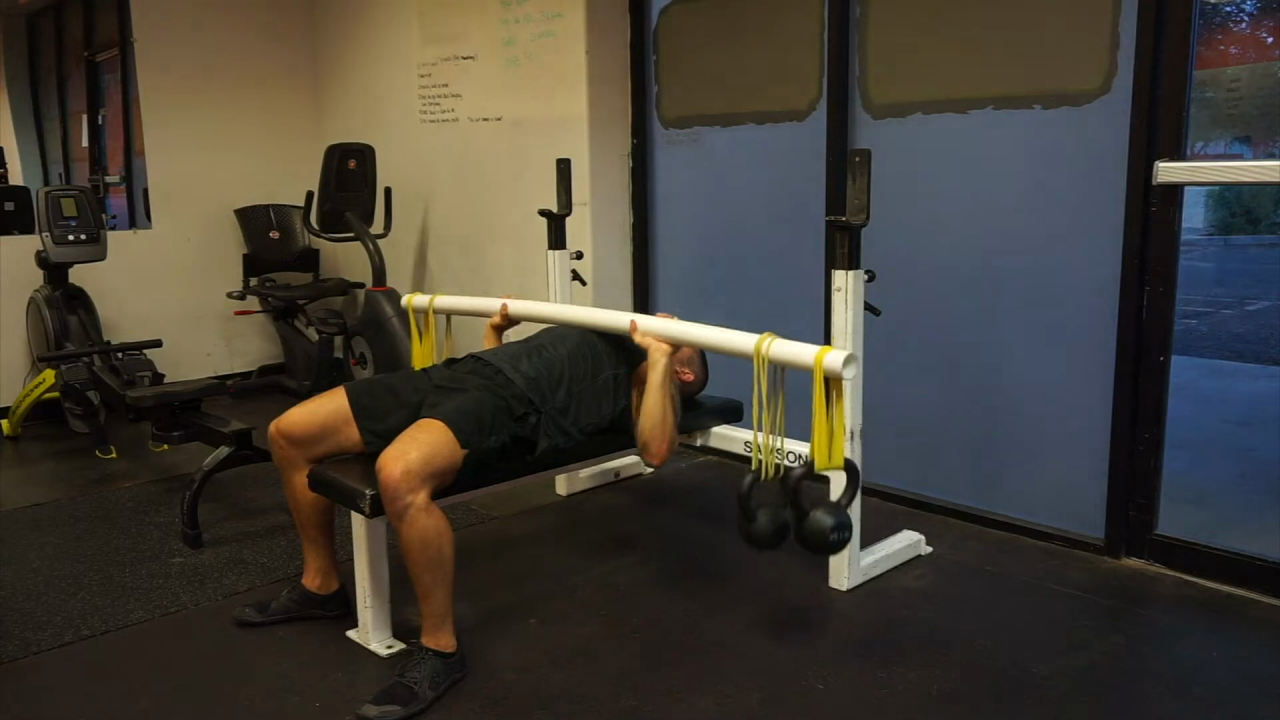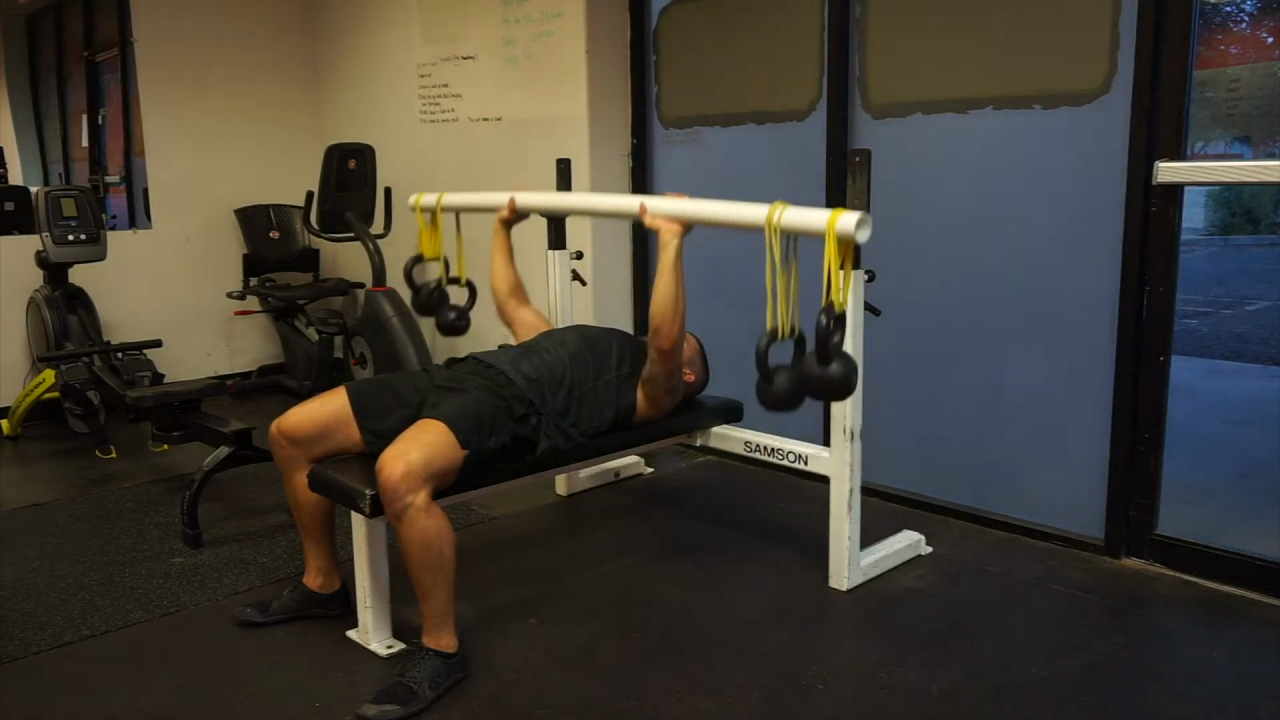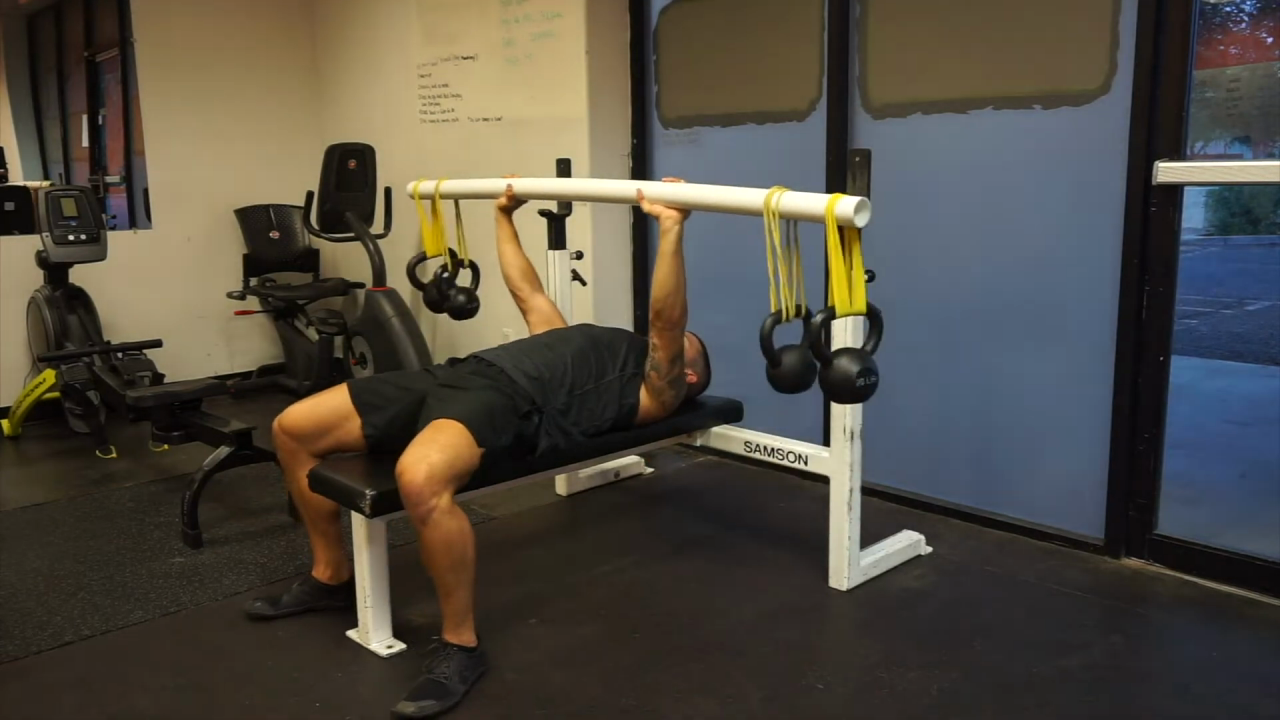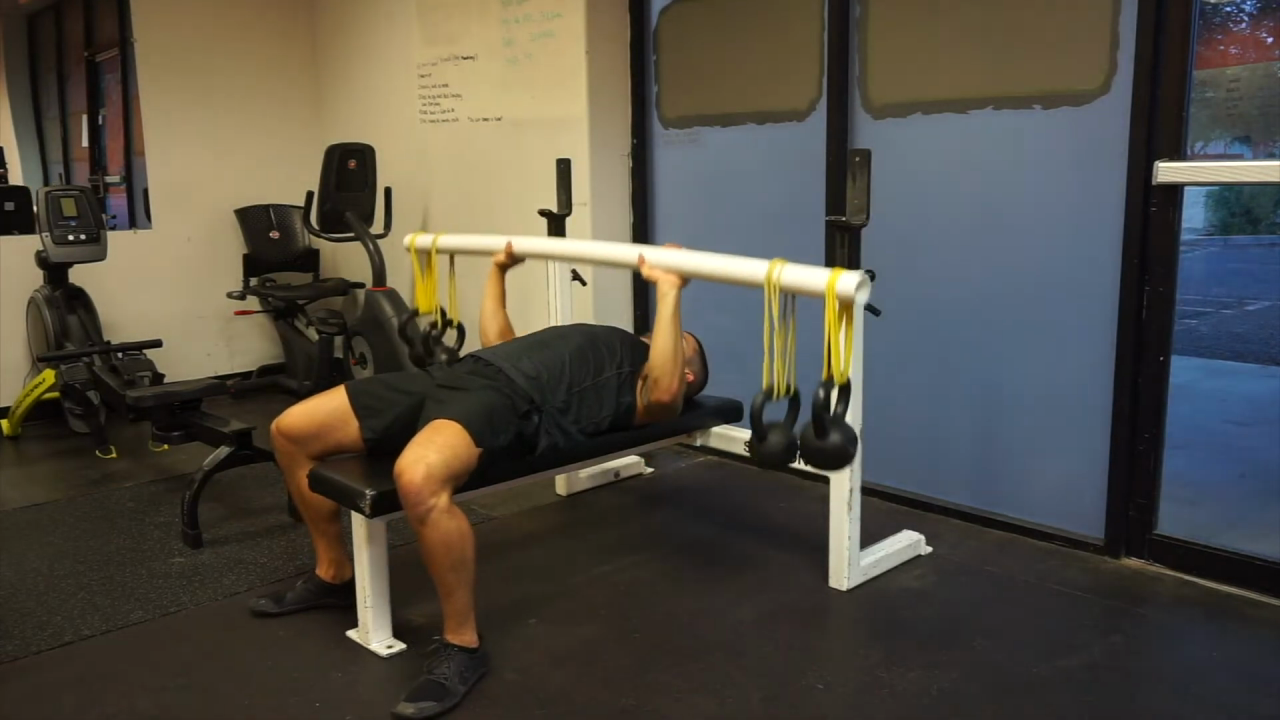
dt=0.7s
person 1, frame 1
left shoulder: (648, 378)
right shoulder: (601, 352)
left elbow: (656, 451)
left wrist: (658, 355)
right wrist: (494, 329)
left hip: (510, 402)
left knee: (401, 475)
right knee: (289, 433)
left ankle: (439, 650)
right ankle: (321, 586)
person 1, frame 2
left shoulder: (655, 387)
right shoulder: (591, 358)
left elbow: (665, 339)
right elbow: (511, 305)
left wrist: (670, 242)
right wrist: (503, 229)
left hip: (510, 402)
left knee: (401, 477)
right knee: (290, 433)
left ankle: (440, 650)
right ankle: (322, 585)
person 1, frame 3
left shoulder: (657, 388)
right shoulder: (593, 353)
left elbow: (667, 318)
right elbow: (527, 291)
left wrist: (670, 227)
right wrist: (504, 215)
left hip: (513, 400)
right hip: (460, 374)
left knee: (422, 480)
right knee: (292, 429)
left ankle: (460, 646)
right ankle: (331, 577)
person 1, frame 4
left shoulder: (650, 393)
right shoulder: (596, 355)
left elbow: (663, 390)
right elbow: (497, 343)
left wrist: (668, 291)
right wrist: (499, 270)
left hip: (511, 398)
left knee: (420, 479)
right knee: (291, 430)
left ankle: (462, 646)
right ankle: (334, 576)
